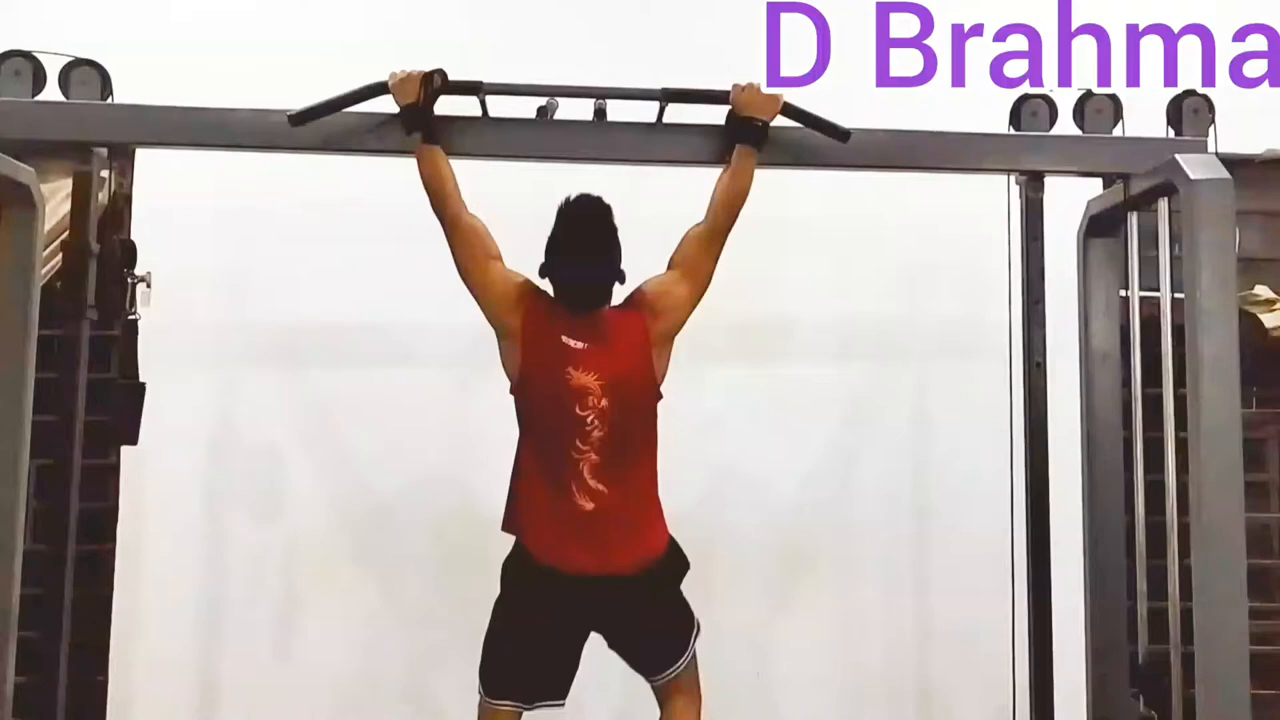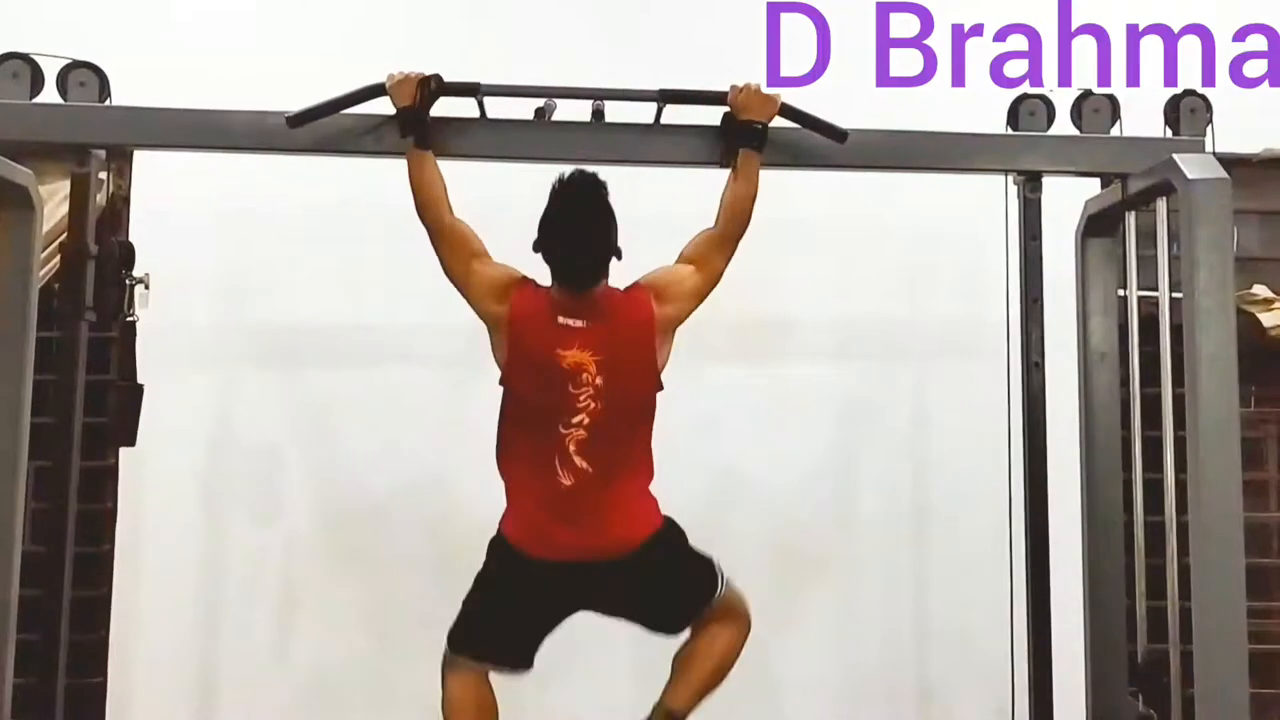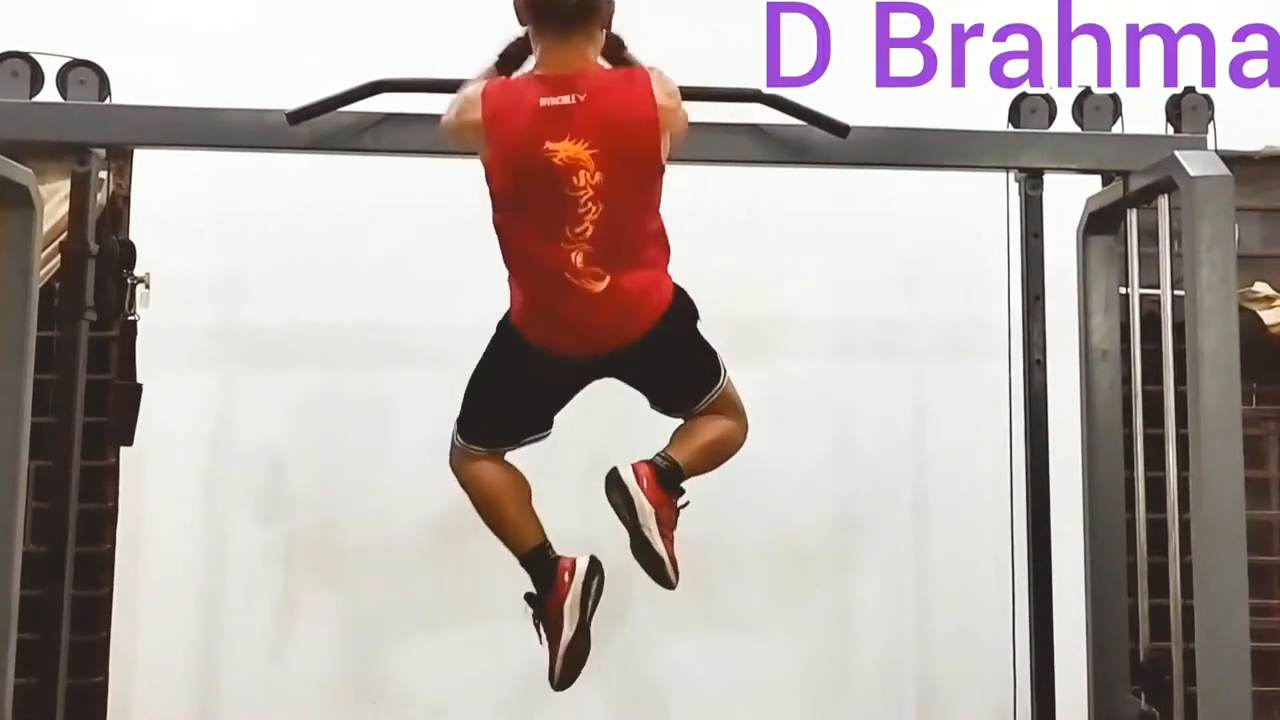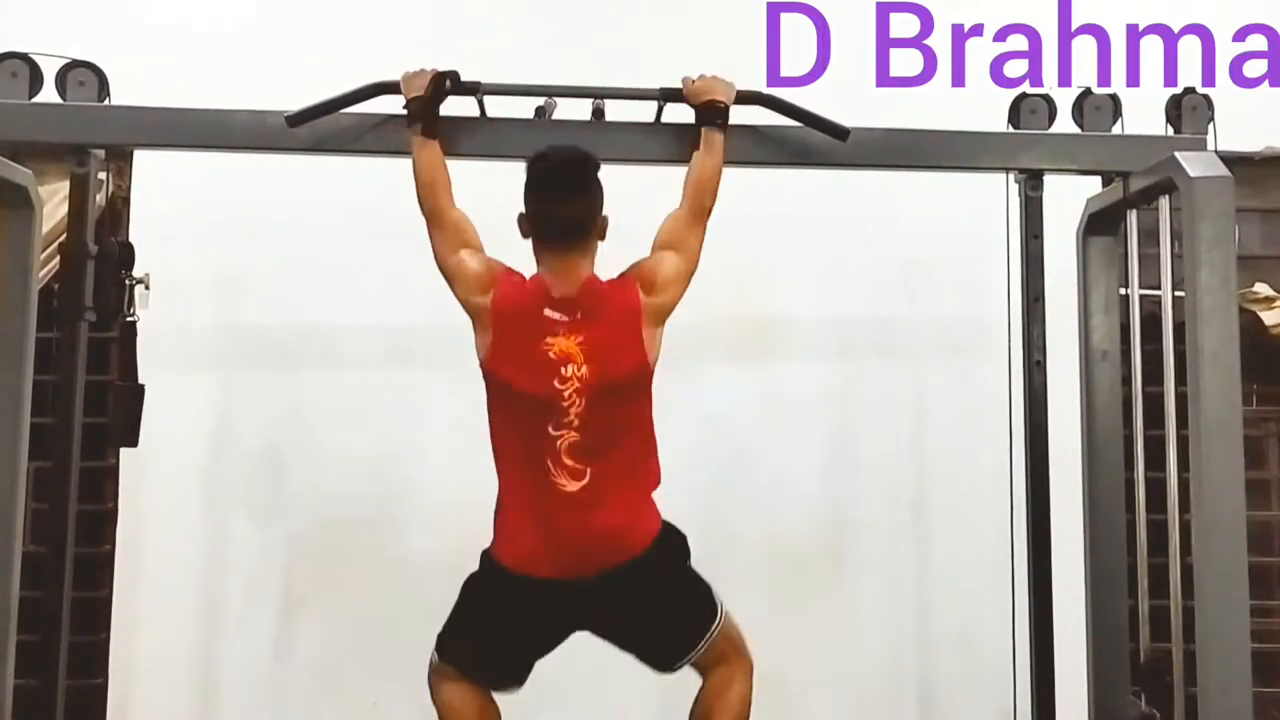
dt=0.4s
person 1, frame 1
left shoulder: (518, 323)
right shoulder: (652, 327)
left elbow: (455, 218)
right elbow: (714, 227)
left wrist: (420, 122)
right wrist: (747, 133)
left hip: (542, 571)
right hip: (637, 569)
person 1, frame 2
left shoulder: (504, 306)
right shoulder: (652, 311)
left elbow: (438, 222)
right elbow: (727, 234)
left wrist: (415, 125)
right wrist: (752, 135)
left hip: (528, 555)
right hip: (631, 548)
right knee: (727, 619)
person 1, frame 3
left shoulder: (491, 107)
right shoulder: (652, 99)
left elbow: (453, 125)
right elbow: (677, 141)
left wrist: (504, 68)
left hip: (540, 335)
right hip: (647, 324)
left knee: (473, 454)
right knee: (725, 416)
left ankle: (554, 582)
right ankle: (658, 479)
person 1, frame 4
left shoulder: (492, 304)
right shoulder: (643, 302)
left elbow: (438, 213)
right elbow: (695, 211)
left wrist: (422, 117)
right wrist: (712, 117)
left hip: (523, 572)
right hip: (633, 562)
right knee: (729, 662)
